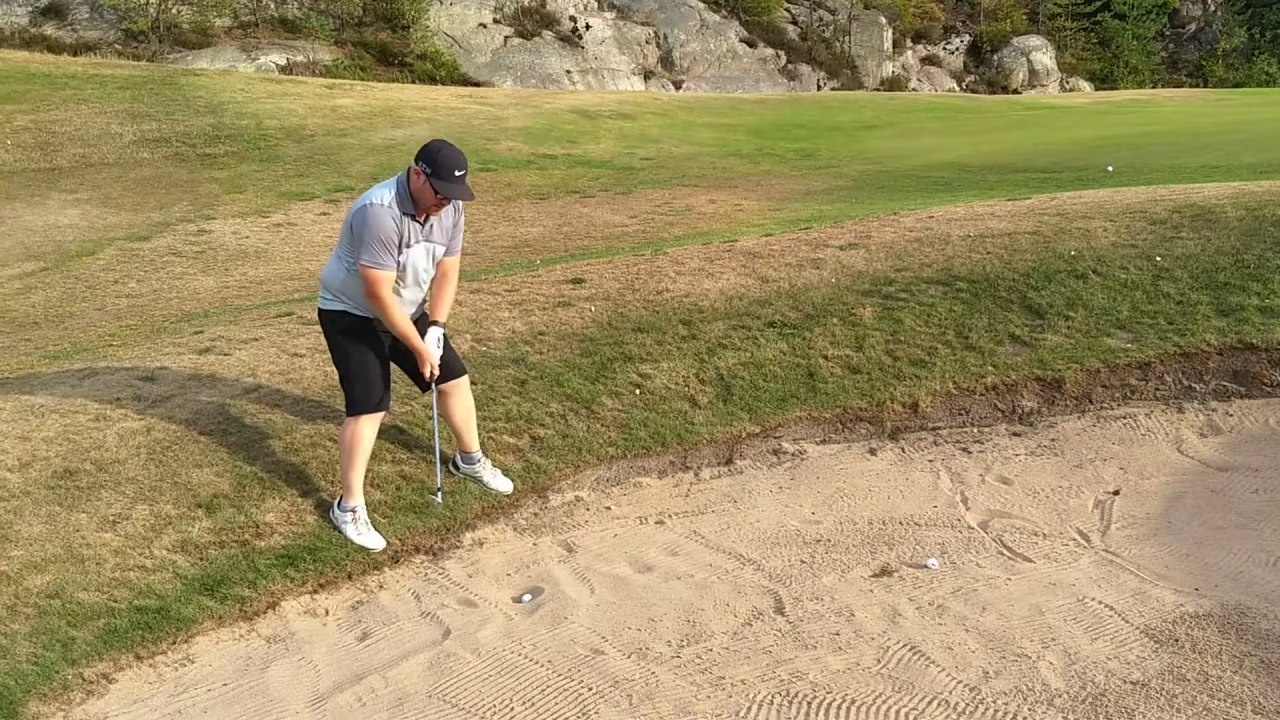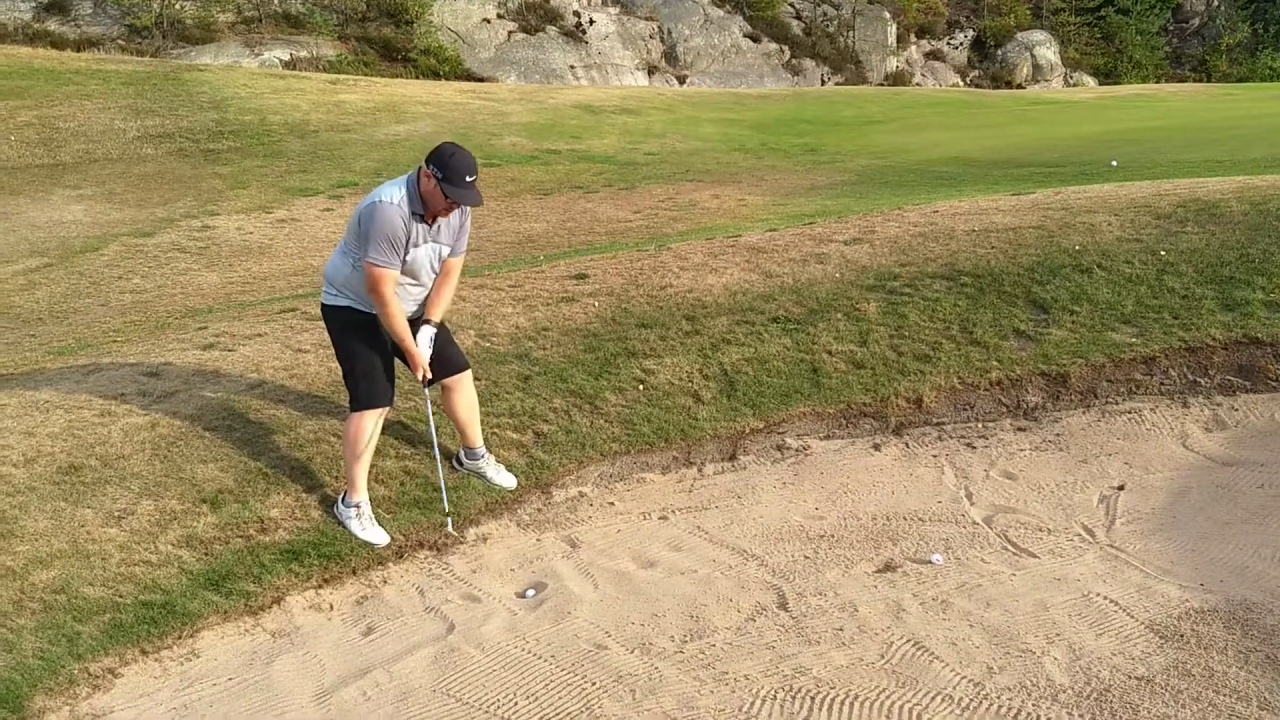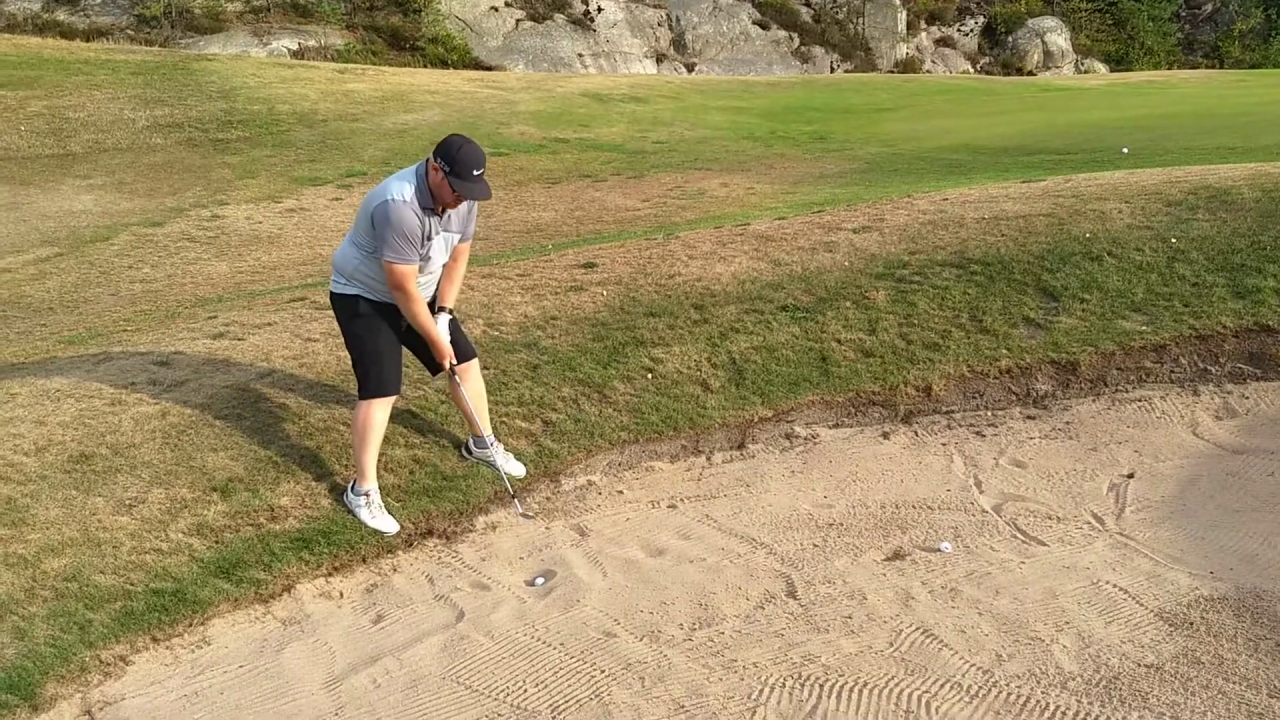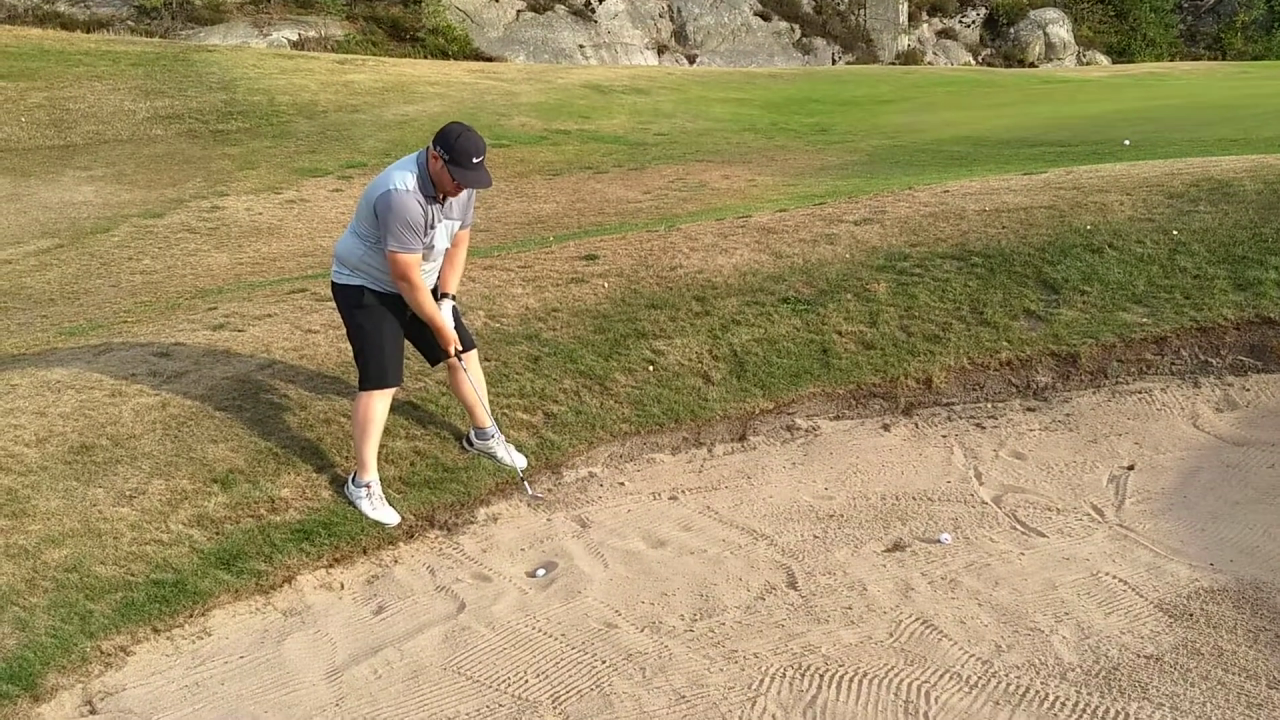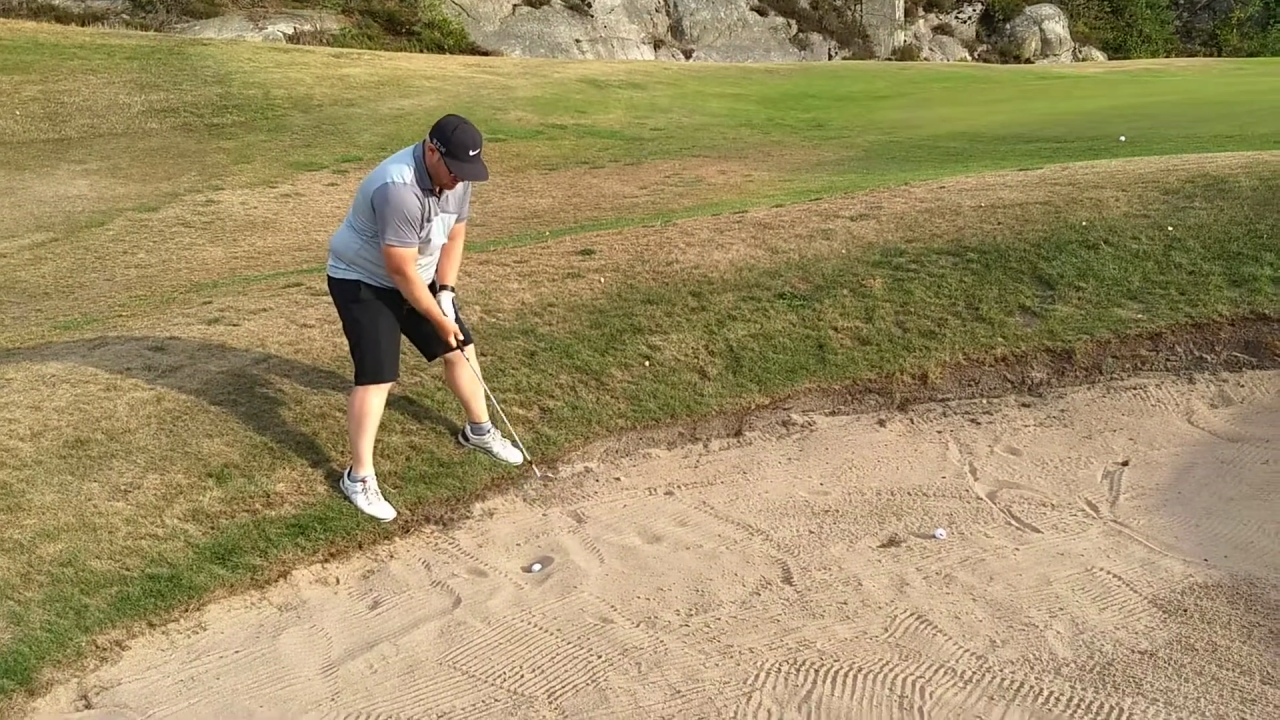
dt=0.2s
person 1, frame 1
left shoulder: (450, 208)
right shoulder: (379, 212)
left elbow: (447, 272)
right elbow: (377, 294)
left wrist: (435, 331)
right wrist: (417, 348)
left hip: (409, 311)
right hip: (353, 314)
left knee: (455, 379)
right knee: (368, 407)
left ankle: (470, 459)
right ankle: (349, 507)
person 1, frame 2
left shoulder: (457, 208)
right shoulder: (388, 211)
left elbow: (449, 272)
right elbow: (380, 293)
left wrist: (429, 327)
right wrist: (410, 351)
left hip: (411, 307)
right hip: (355, 308)
left knee: (458, 374)
right knee: (372, 403)
left ankle: (474, 455)
right ankle: (353, 502)
person 1, frame 3
left shoulder: (462, 197)
right shoulder: (400, 206)
left elbow: (458, 257)
right elbow: (402, 288)
left wrist: (444, 314)
right wrist: (434, 340)
left hip: (421, 295)
right hip: (364, 297)
left knee: (465, 363)
right knee: (380, 391)
left ankle: (482, 443)
right ankle: (363, 490)
person 1, frame 4
left shoulder: (459, 184)
right shoulder: (402, 195)
left elbow: (457, 243)
right elbow: (406, 278)
left wrist: (447, 301)
right wrist: (439, 327)
left hip: (421, 284)
right hip: (366, 287)
left knee: (464, 353)
right knee: (380, 382)
left ankle: (484, 435)
right ankle: (363, 482)
person 1, frame 5
left shoulder: (455, 177)
right shoulder: (399, 188)
left elbow: (454, 235)
right elbow: (400, 269)
left wrist: (446, 293)
right wrist: (438, 318)
left hip: (417, 279)
right hip: (364, 282)
left knee: (461, 349)
right knee: (377, 377)
left ankle: (479, 430)
right ankle: (359, 477)
